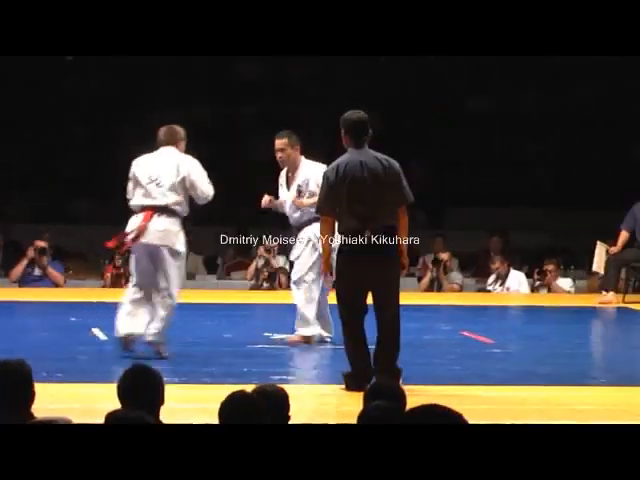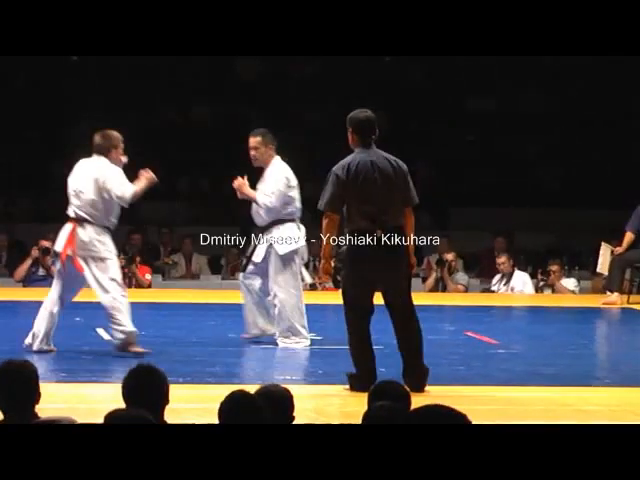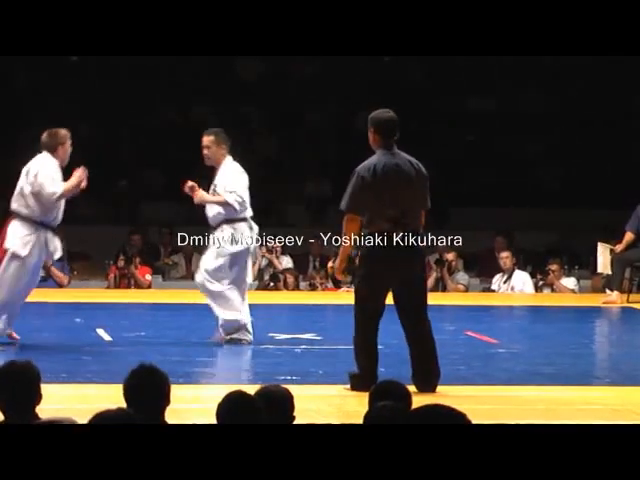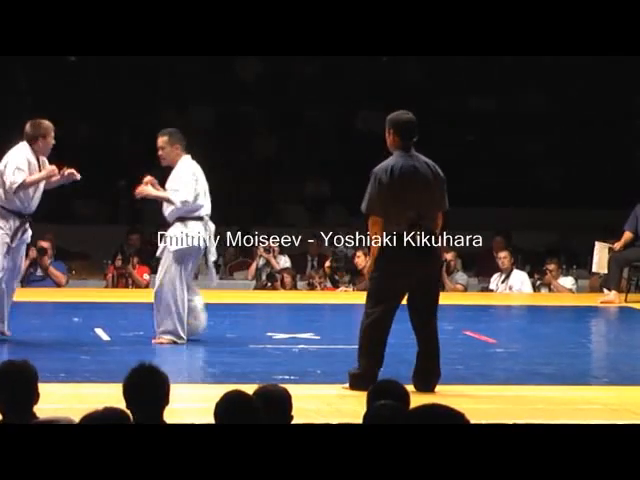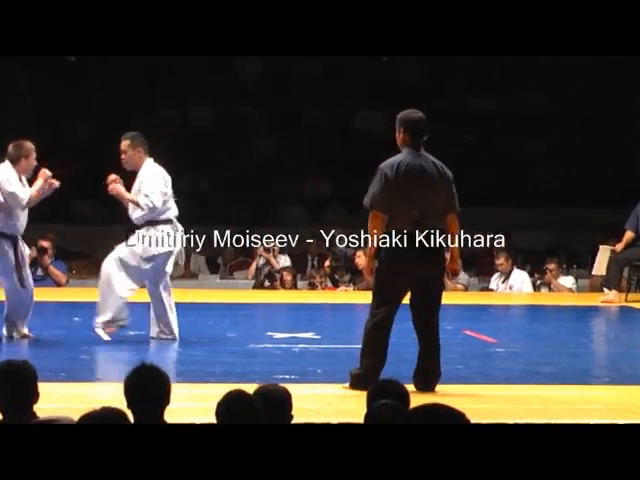
dt=0.3s
person 1, frame 1
left shoulder: (335, 170)
right shoulder: (389, 165)
left elbow: (326, 219)
right elbow: (401, 213)
left wrist: (326, 255)
right wrist: (403, 250)
left hip: (352, 248)
right hip: (386, 245)
left knee: (352, 316)
right knee: (389, 313)
left ankle: (359, 376)
right ankle: (387, 373)
person 1, frame 2
left shoulder: (343, 169)
right shoulder: (396, 165)
left elbow: (331, 218)
right elbow: (408, 212)
left wrist: (326, 257)
right wrist: (409, 249)
left hip: (361, 248)
right hip: (394, 245)
left knee: (358, 316)
right knee: (404, 313)
left ankle: (364, 378)
right ankle: (416, 375)
person 1, frame 3
left shoulder: (366, 170)
right shoulder: (417, 167)
left elbow: (353, 218)
right elbow: (422, 214)
left wrist: (342, 256)
left hip: (377, 249)
right hip: (410, 248)
left knee: (367, 317)
right knee: (416, 317)
left ankle: (365, 377)
right ankle: (427, 378)
person 1, frame 4
left shoulder: (384, 171)
right shoulder: (433, 169)
left elbow: (376, 220)
right elbow: (438, 215)
left wrist: (373, 257)
left hip: (395, 251)
right hip: (427, 251)
left knee: (377, 314)
right knee: (425, 318)
left ankle: (364, 377)
right ankle: (426, 378)
person 1, frame 5
left shoulder: (390, 167)
right shoulder: (441, 170)
left elbow: (378, 216)
right elbow: (451, 217)
left wrist: (371, 253)
right wrist: (454, 254)
left hip: (398, 249)
right hip: (431, 250)
left knee: (381, 314)
right knee: (427, 318)
left ankle: (365, 376)
right ankle: (426, 378)
person 2, frame 1
left shoulder: (139, 162)
right shoulder: (187, 163)
left elbow: (131, 194)
right elbow: (204, 195)
right wrist: (193, 185)
left hip: (139, 226)
right hip: (166, 227)
left knee: (139, 286)
right knee: (167, 289)
left ankle: (127, 331)
right ankle: (155, 336)
person 2, frame 2
left shoulder: (83, 165)
right shoulder: (108, 169)
right elbow: (123, 195)
right wrist: (144, 182)
left hip: (71, 234)
right hip: (93, 237)
left knee: (60, 290)
right knee: (113, 289)
left ankle: (39, 339)
right ankle: (126, 337)
person 2, frame 3
left shoulder: (42, 163)
right shoulder: (47, 165)
left elbow: (50, 194)
right elbow: (53, 194)
left wrist: (73, 188)
right wrist: (74, 182)
left hip: (36, 232)
right hip: (27, 232)
left knee: (26, 283)
person 2, frame 4
left shoulder: (38, 157)
right shoulder: (18, 155)
left elbow: (43, 183)
left wrist: (62, 177)
right wrist: (45, 174)
left hip: (18, 222)
person 2, frame 5
left shoulder: (17, 176)
left elbow: (27, 202)
right elbow: (23, 201)
left wrist: (45, 191)
right wrist: (40, 181)
left knee: (23, 289)
person 3, frame 1
left shoulder: (315, 170)
right shoulder: (284, 174)
right elbow: (285, 206)
left wrist: (312, 202)
right wrist: (272, 202)
left hip: (316, 230)
right hip: (303, 232)
left knee: (302, 279)
right knee: (313, 283)
left ankle: (308, 330)
right ankle: (321, 331)
person 3, frame 2
left shoulder: (278, 172)
right shoulder: (270, 171)
left elbow: (269, 203)
left wrist: (246, 191)
right wrist: (247, 191)
left hip: (282, 236)
right hip: (271, 236)
left knee: (285, 289)
right knee: (251, 279)
left ankle: (295, 337)
right ankle: (261, 326)
person 3, frame 3
left shoulder: (232, 171)
right shoulder: (222, 171)
left elbow: (238, 201)
left wrist: (208, 198)
right wrist: (198, 193)
left hip: (233, 233)
right hip: (228, 234)
left knee: (209, 277)
right knee: (234, 285)
left ankle: (235, 321)
right ankle: (239, 332)
person 3, frame 4
left shoulder: (186, 170)
right shoulder: (184, 169)
left elbow: (183, 201)
left wrist: (154, 193)
right wrist: (155, 190)
left hip: (186, 231)
right hip: (192, 231)
left knee: (169, 282)
right knee: (182, 283)
left ankle: (171, 332)
right ankle: (191, 324)
person 3, frame 5
left shoulder: (152, 173)
right shoulder: (147, 173)
left elbow: (152, 205)
right elbow: (140, 207)
left wrist: (125, 195)
right wrist: (122, 192)
left hip: (156, 235)
right hip: (158, 234)
left knee: (113, 267)
right knee: (157, 285)
left ankle: (111, 317)
right ankle: (166, 331)
